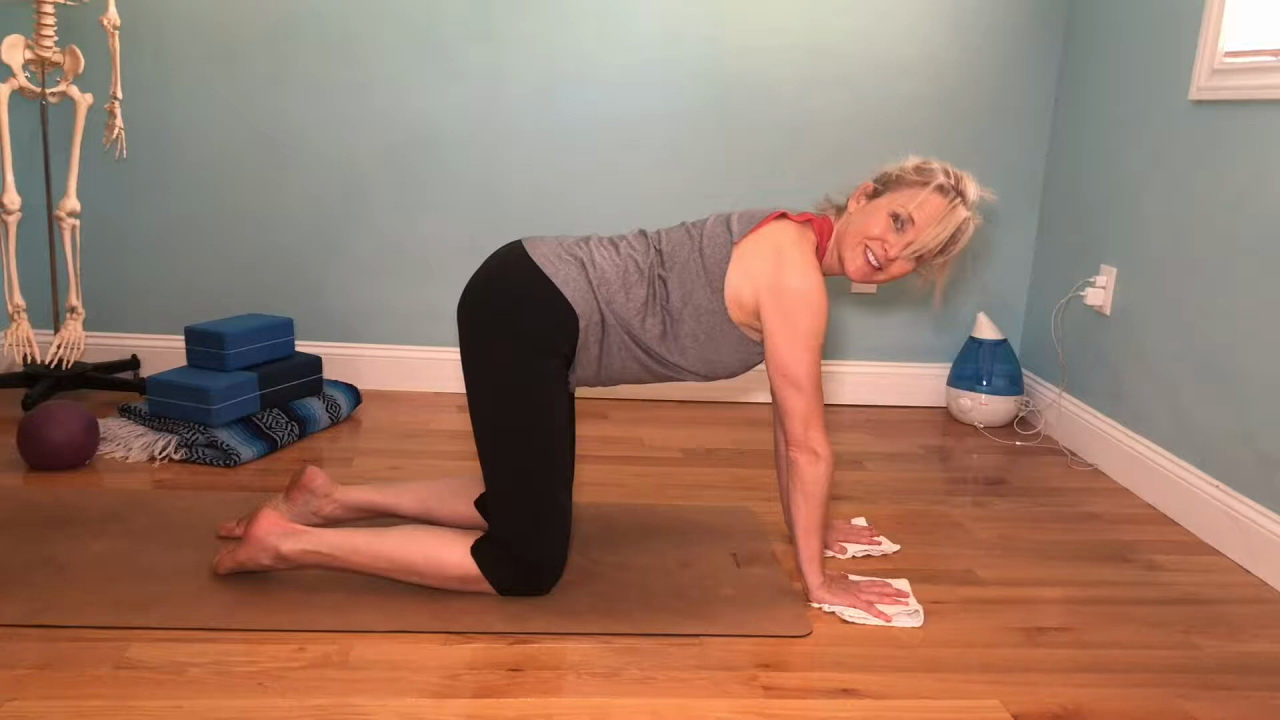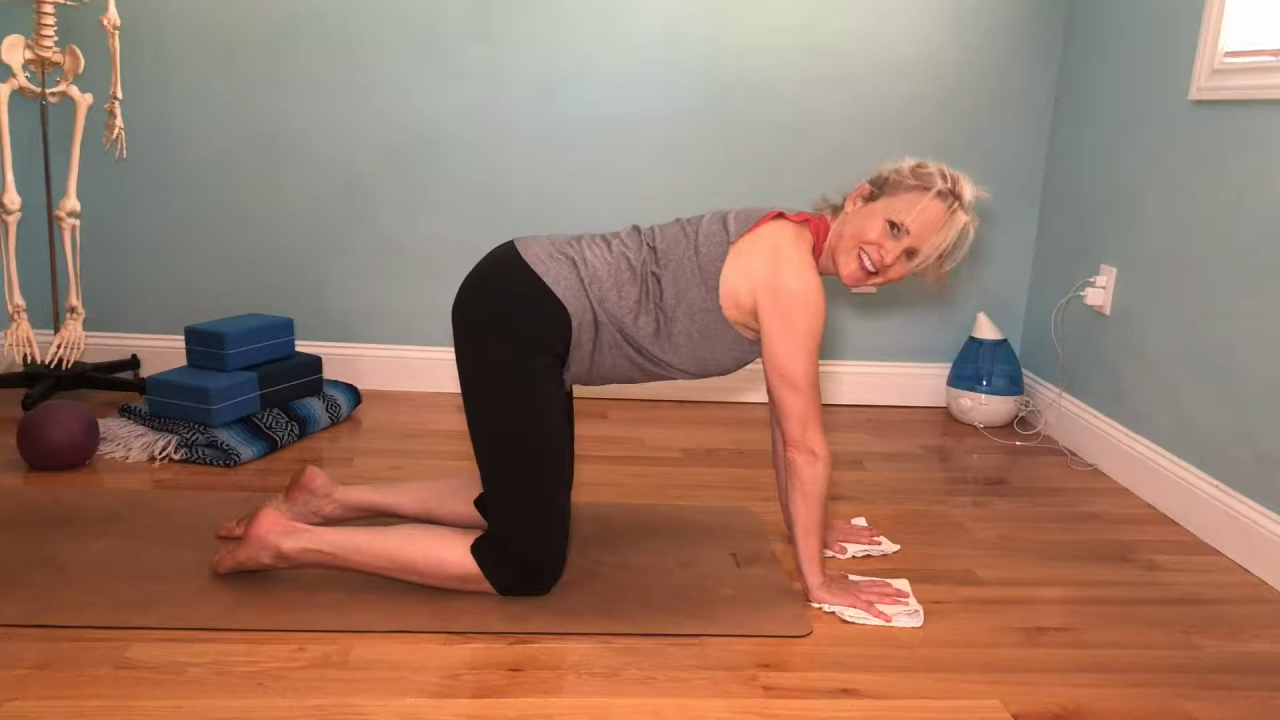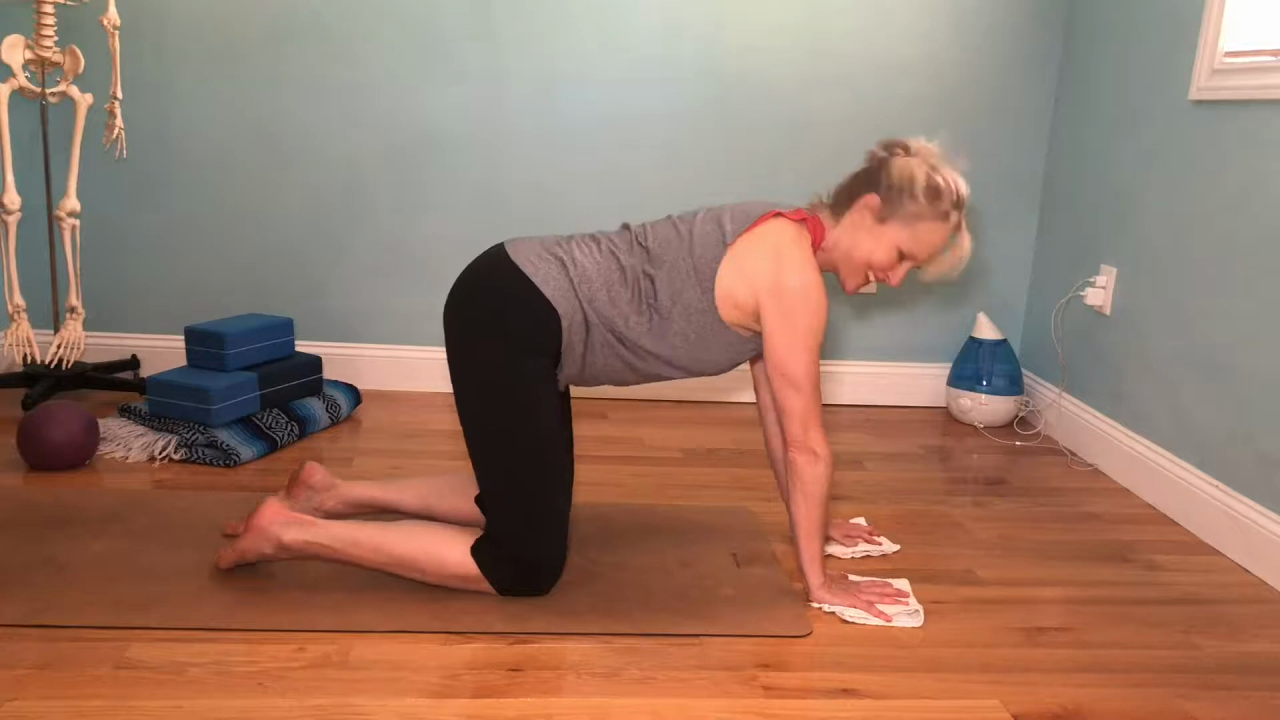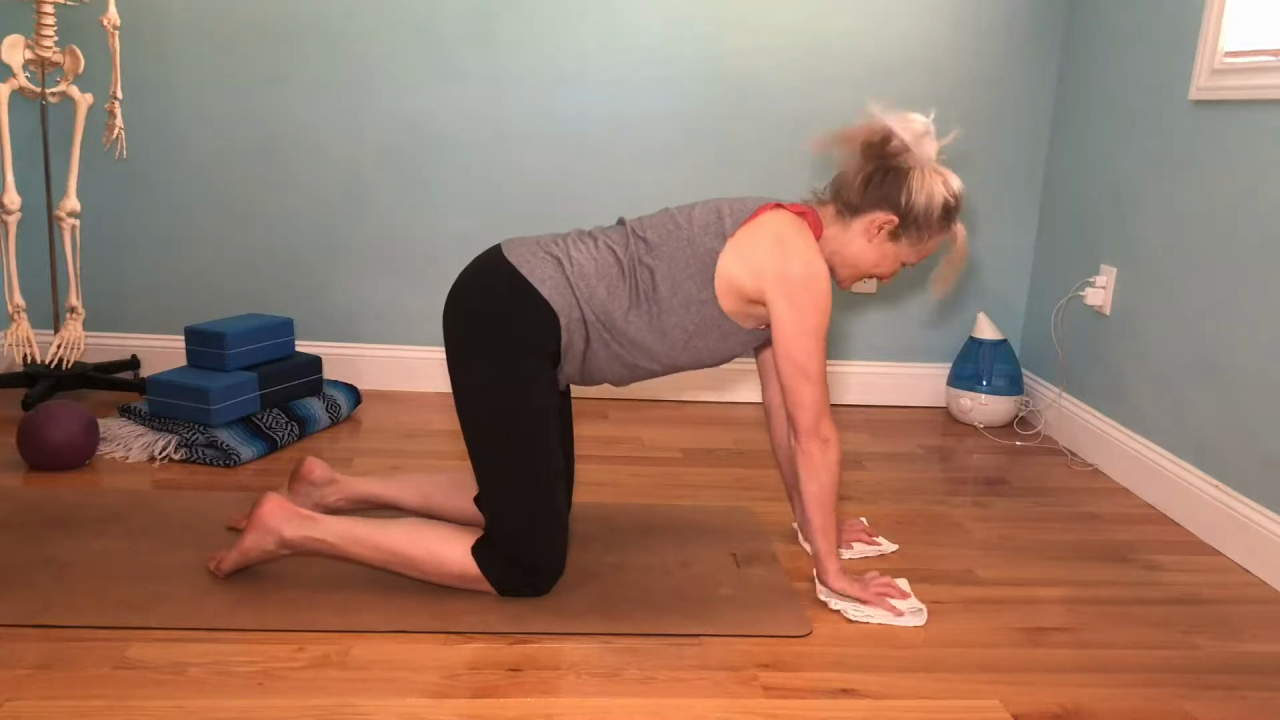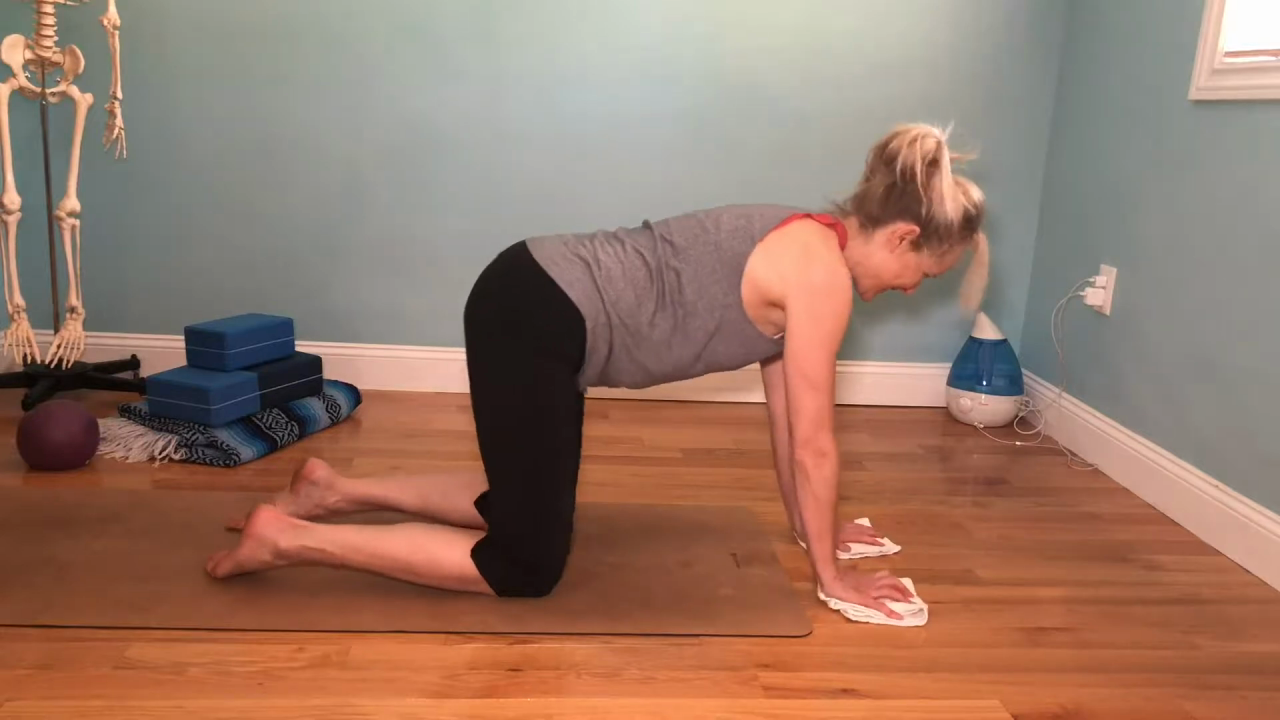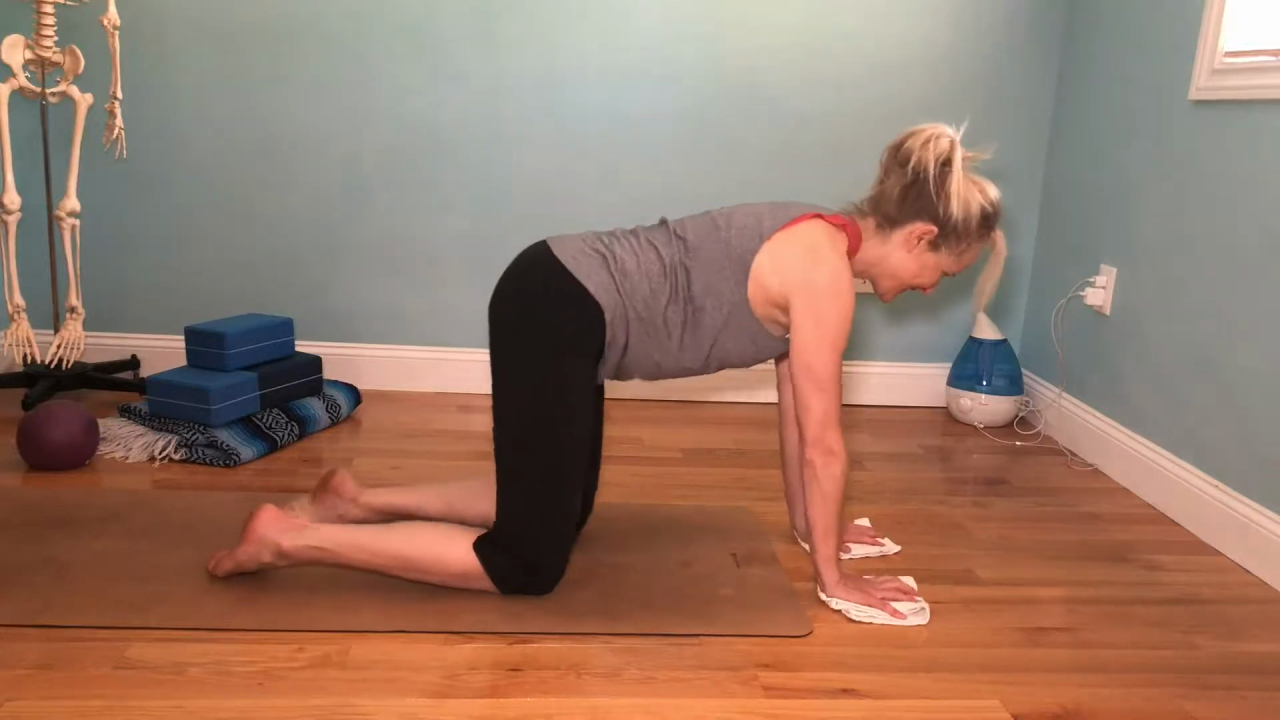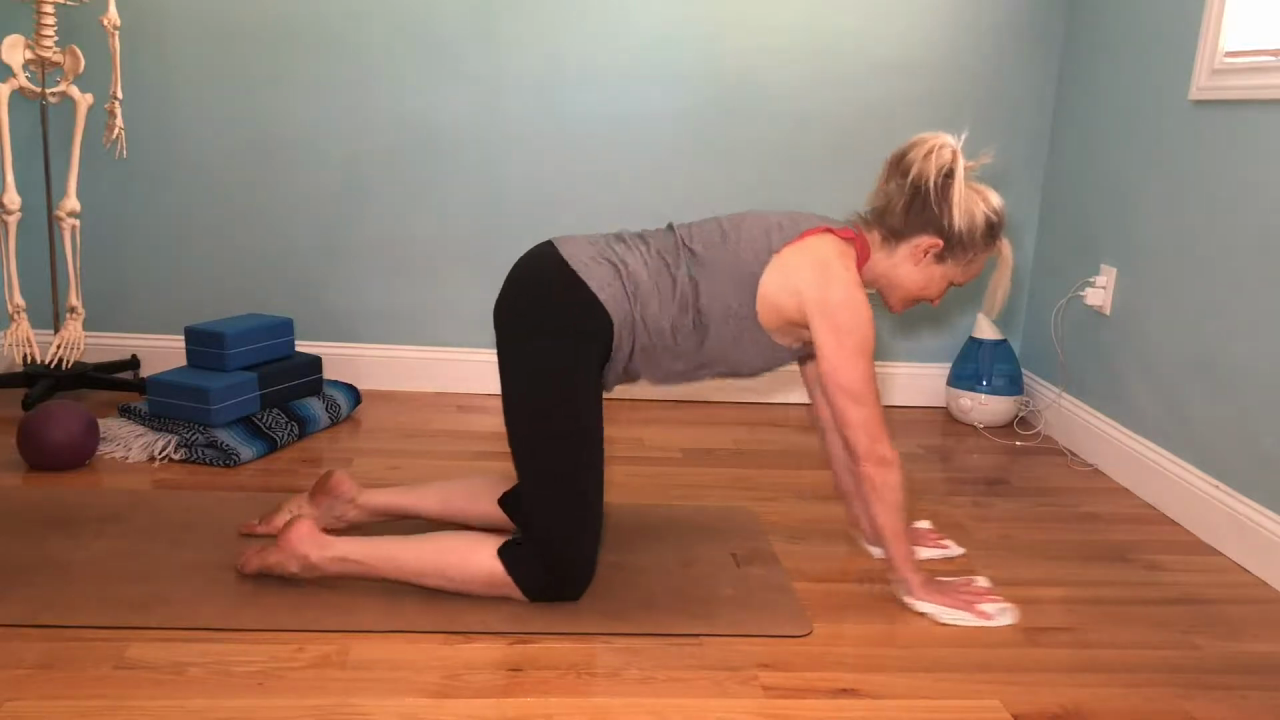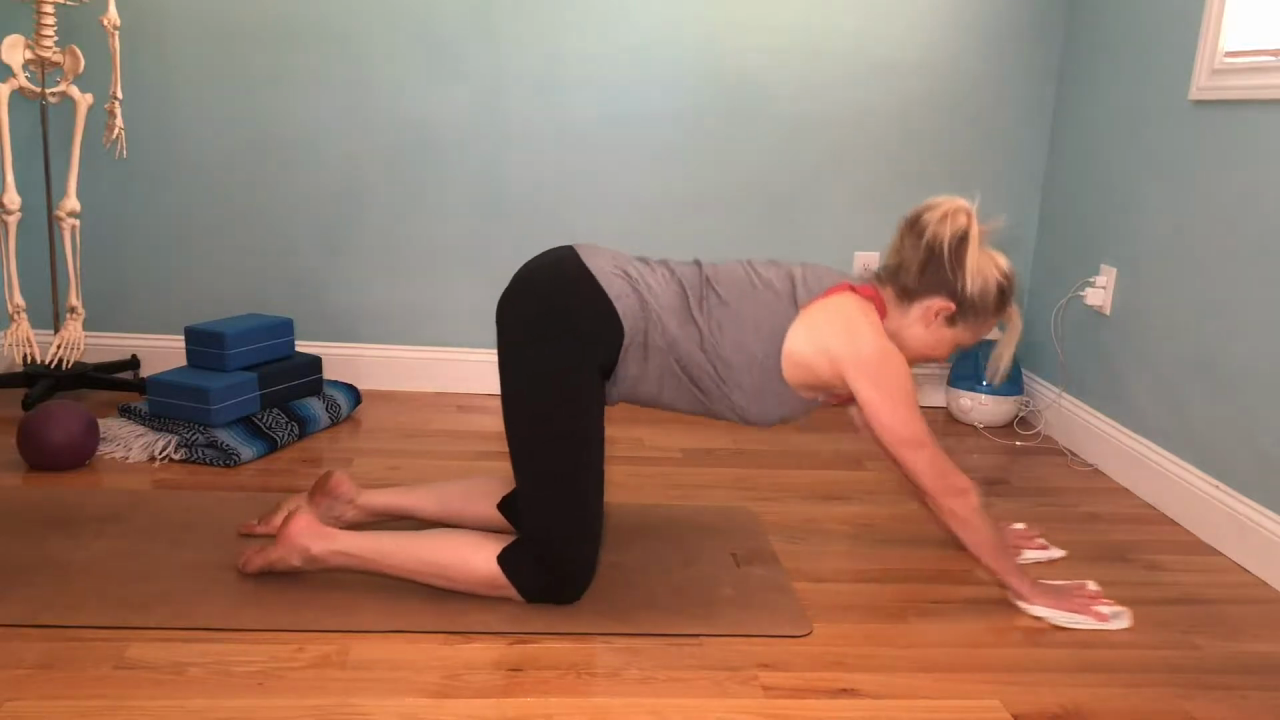
dt=0.2s
person 1, frame 1
left shoulder: (798, 247)
right shoulder: (795, 272)
left elbow: (790, 428)
right elbow: (807, 443)
left wrist: (812, 527)
right wrist: (817, 579)
left hip: (531, 300)
right hip: (525, 313)
left knee: (528, 504)
right knee: (529, 562)
left ankle: (333, 498)
right ankle: (288, 540)
person 1, frame 2
left shoulder: (793, 247)
right shoulder: (792, 273)
left elbow: (786, 427)
right elbow: (805, 442)
left wrist: (810, 526)
right wrist: (817, 579)
left hip: (523, 300)
right hip: (516, 312)
left knee: (528, 506)
right knee: (529, 563)
left ankle: (334, 499)
right ankle: (290, 540)
person 1, frame 3
left shoulder: (786, 248)
right shoulder: (794, 273)
left elbow: (777, 419)
right elbow: (806, 444)
left wrist: (811, 525)
right wrist: (820, 582)
left hip: (518, 304)
right hip: (511, 315)
left knee: (530, 508)
right knee: (529, 564)
left ankle: (335, 493)
right ankle: (296, 532)
person 1, frame 4
left shoulder: (784, 243)
right shoulder: (799, 261)
left elbow: (783, 413)
right elbow: (814, 433)
left wrist: (813, 521)
right wrist: (831, 573)
left hip: (518, 304)
right hip: (509, 316)
left knee: (530, 501)
right knee: (528, 564)
left ankle: (337, 489)
right ankle: (296, 528)
person 1, frame 5
left shoulder: (801, 248)
right shoulder: (823, 273)
left elbow: (784, 416)
right elbow: (813, 443)
left wrist: (808, 523)
right wrist: (829, 574)
left hip: (535, 298)
right hip: (534, 315)
left knee: (533, 502)
right knee: (525, 564)
left ankle: (336, 489)
right ankle: (287, 537)
person 1, frame 6
left shoulder: (817, 243)
right shoulder: (824, 268)
left elbow: (795, 419)
right elbow: (822, 443)
left wrist: (807, 524)
right wrist: (831, 575)
left hip: (556, 301)
right hip: (555, 312)
left knee: (558, 507)
right knee: (529, 561)
left ankle: (358, 500)
right ankle: (290, 537)
person 1, frame 7
left shoulder: (829, 256)
right shoulder: (838, 285)
left elbow: (834, 425)
right elbow: (872, 448)
left wrist: (876, 524)
right wrist: (912, 575)
left hip: (557, 299)
right hip: (564, 319)
left knee: (550, 506)
right knee: (557, 569)
left ankle: (353, 498)
right ankle: (315, 548)
person 1, frame 8
left shoulder: (850, 308)
right shoulder: (862, 341)
left elbow: (928, 474)
right elbow: (941, 479)
left wrist: (984, 532)
right wrist: (1021, 583)
left hip: (563, 299)
right hip: (569, 322)
left knee: (552, 507)
right knee: (555, 571)
left ankle: (353, 497)
right ankle: (321, 541)
